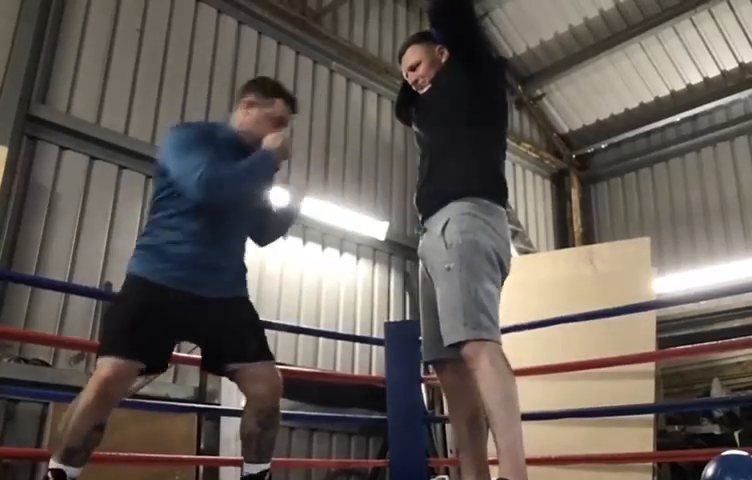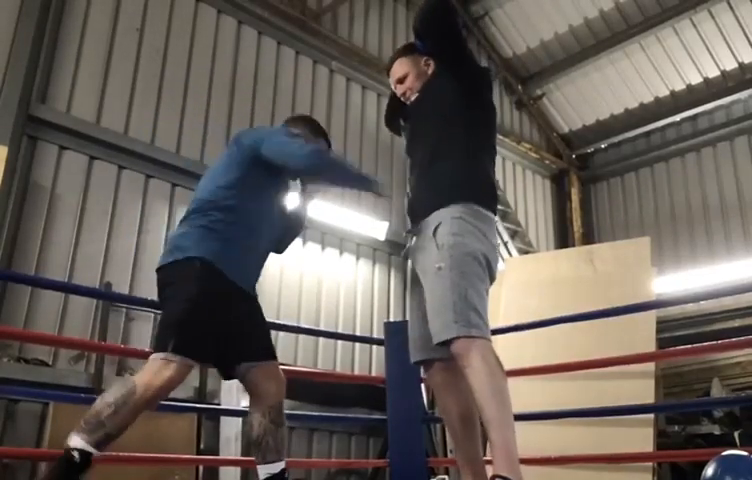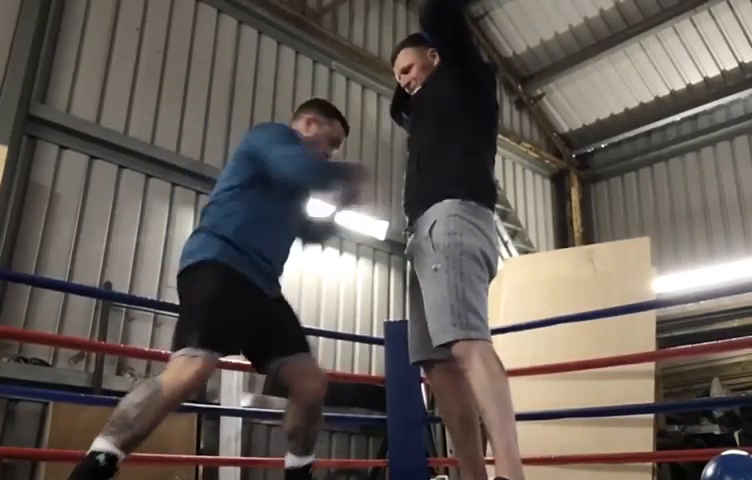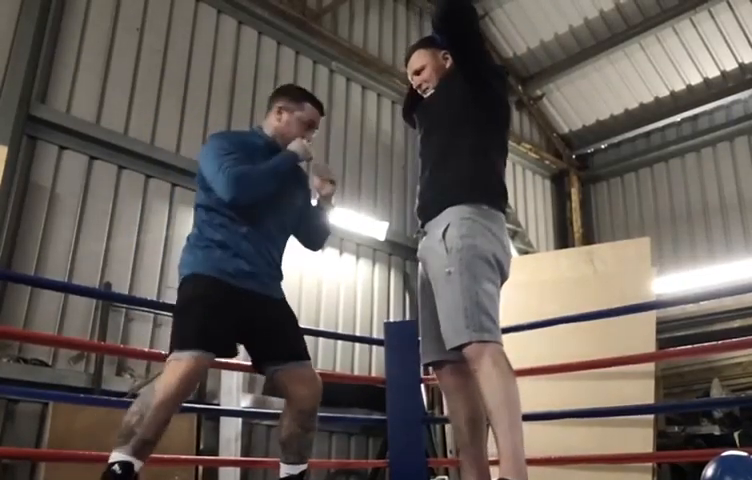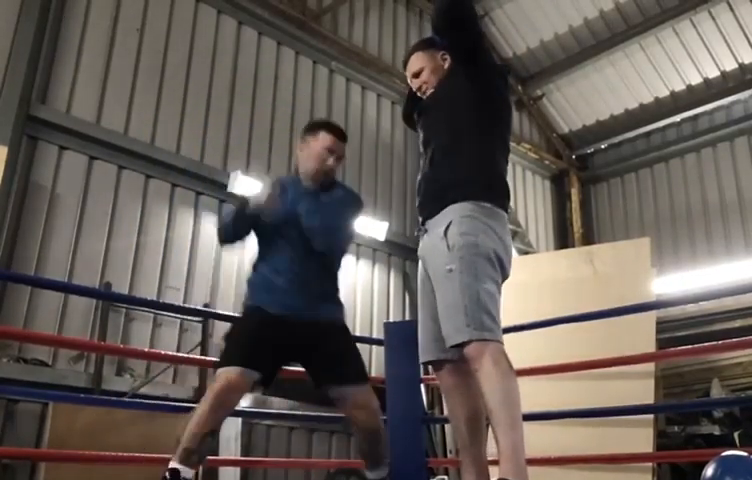
dt=0.7s
person 1, frame 1
left shoulder: (474, 74)
right shoulder: (433, 107)
right elbow: (401, 109)
left wrist: (424, 48)
right wrist: (416, 85)
left hip: (465, 217)
right hip: (437, 229)
left knee: (475, 342)
right knee: (448, 361)
person 1, frame 2
left shoulder: (462, 81)
right shoulder: (424, 113)
right elbow: (392, 118)
left wrist: (416, 50)
right wrist: (404, 94)
left hip: (456, 221)
right hip: (426, 234)
left knee: (465, 341)
right knee: (438, 363)
person 1, frame 3
left shoulder: (466, 76)
right shoulder: (428, 105)
right elbow: (397, 109)
right wrist: (409, 87)
left hip: (454, 218)
right hip: (426, 231)
left knee: (466, 342)
right knee: (438, 362)
person 1, frame 4
left shoulder: (477, 82)
right shoulder: (438, 108)
right elbow: (408, 110)
right wrist: (420, 89)
left hip: (465, 222)
right hip: (436, 234)
left knee: (477, 344)
right knee: (448, 364)
person 1, frame 5
left shoulder: (478, 80)
right shoulder: (437, 109)
right elbow: (408, 113)
left hip: (466, 220)
right hip: (437, 232)
left knee: (478, 344)
right knee: (448, 362)
person 2, frame 1
left shoulder: (254, 163)
right shoulder: (188, 138)
left elbow: (262, 233)
right elbow: (207, 188)
left wrist: (290, 212)
right wrist: (266, 158)
left hip: (223, 293)
right hip: (157, 281)
left knee: (266, 387)
right knee: (108, 381)
person 2, frame 2
left shoulder: (264, 176)
right shoulder: (261, 139)
left elbow: (275, 241)
right elbow: (310, 159)
left wrist: (299, 209)
right wrist: (366, 182)
left hip: (231, 283)
right hip: (198, 268)
left knee: (271, 386)
right knee: (163, 375)
person 2, frame 3
left shoulder: (290, 178)
right shoulder: (271, 136)
left elbow: (313, 232)
right elbow: (307, 172)
left wrist: (343, 202)
right wrist: (348, 173)
left hip: (258, 286)
right hip: (216, 269)
left knee: (309, 382)
right knee: (190, 372)
person 2, frame 4
left shoulder: (293, 178)
right shoulder: (225, 145)
left elbow: (313, 239)
right elbow: (235, 189)
left wrist: (323, 203)
right wrist: (291, 158)
left hip: (264, 291)
right hip: (211, 277)
left knee: (306, 388)
right knee: (184, 372)
person 2, frame 5
left shoulder: (341, 198)
right shoulder: (277, 191)
left elbow: (331, 241)
right elbow: (228, 232)
left wrist: (298, 197)
right wrist: (250, 208)
left hip: (324, 321)
right hip: (267, 311)
left knee: (366, 411)
right knee: (224, 388)
